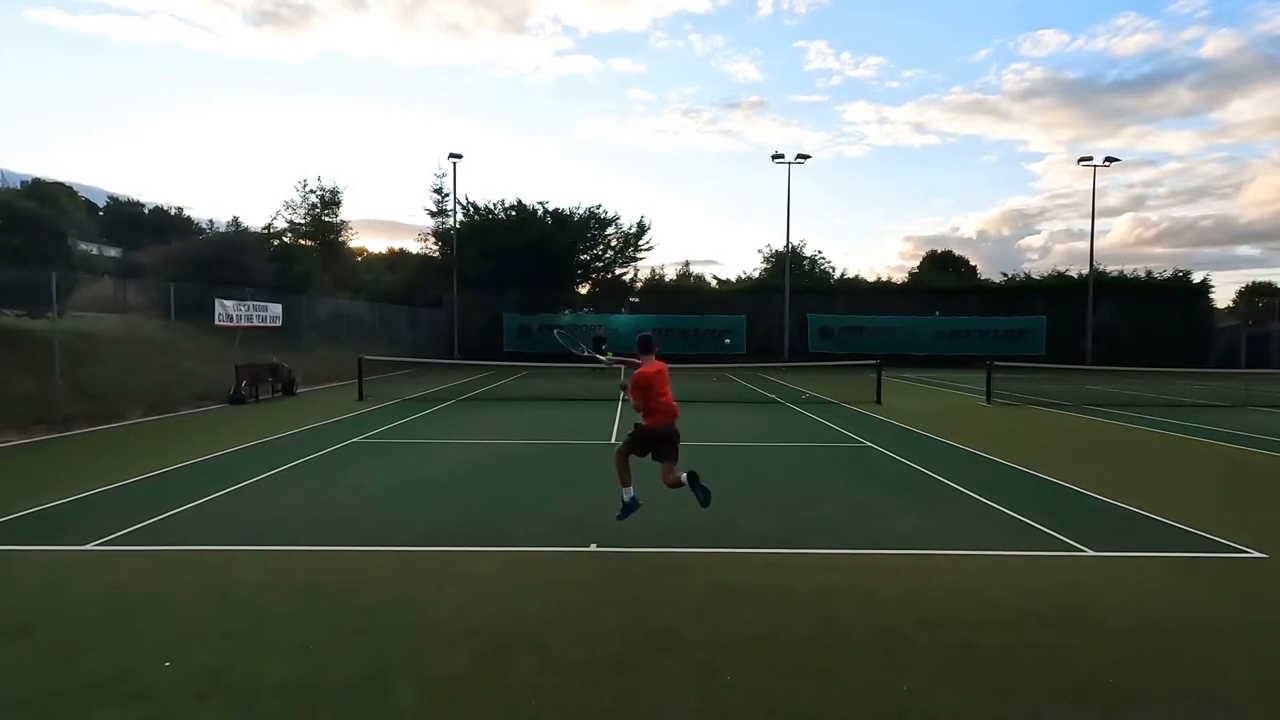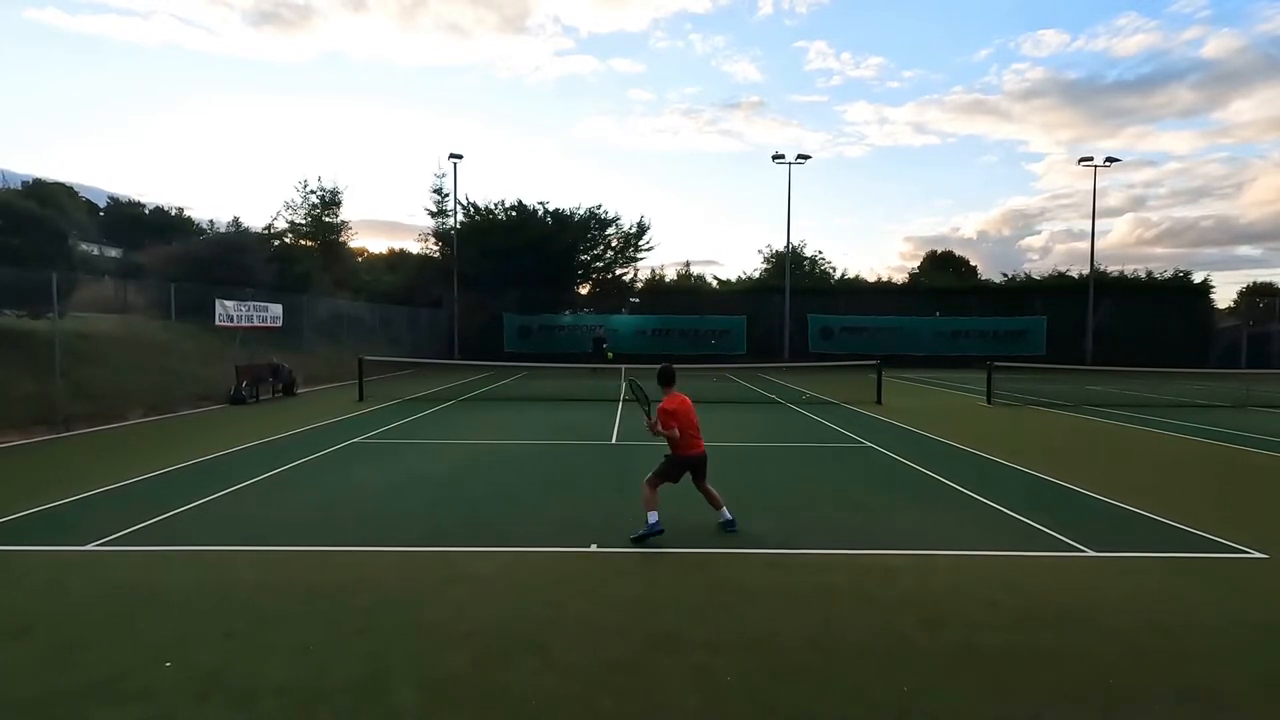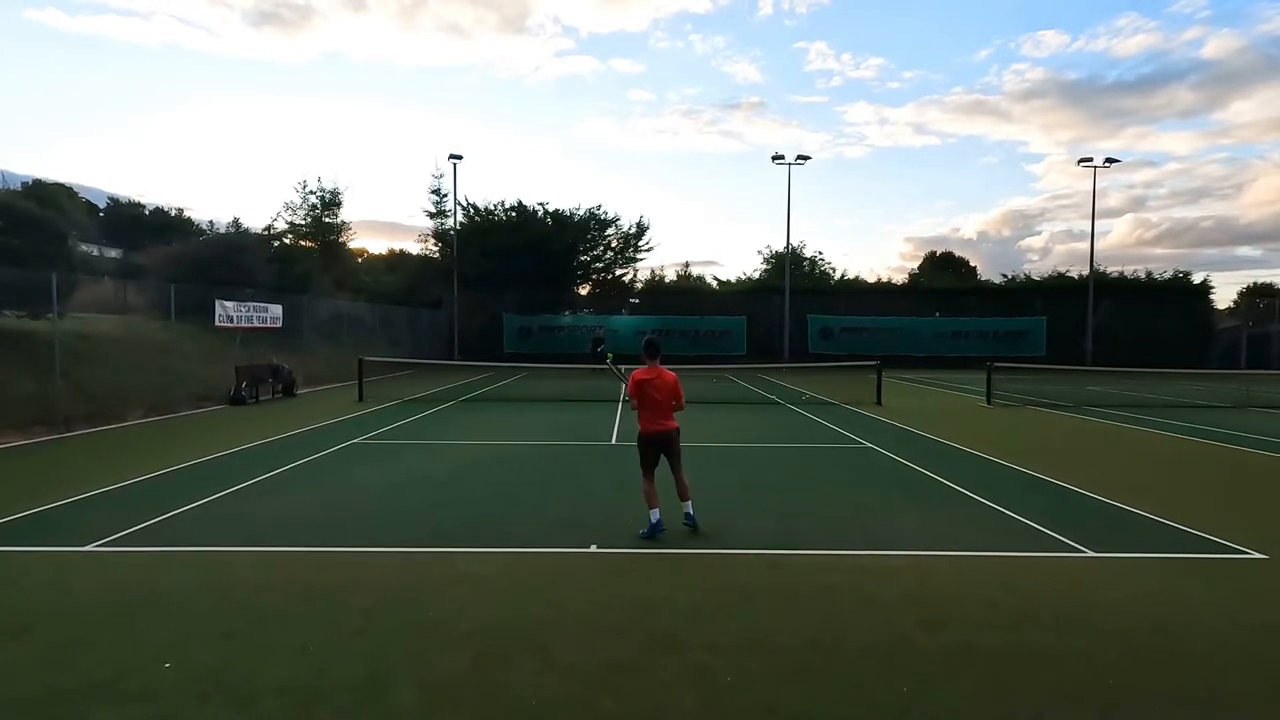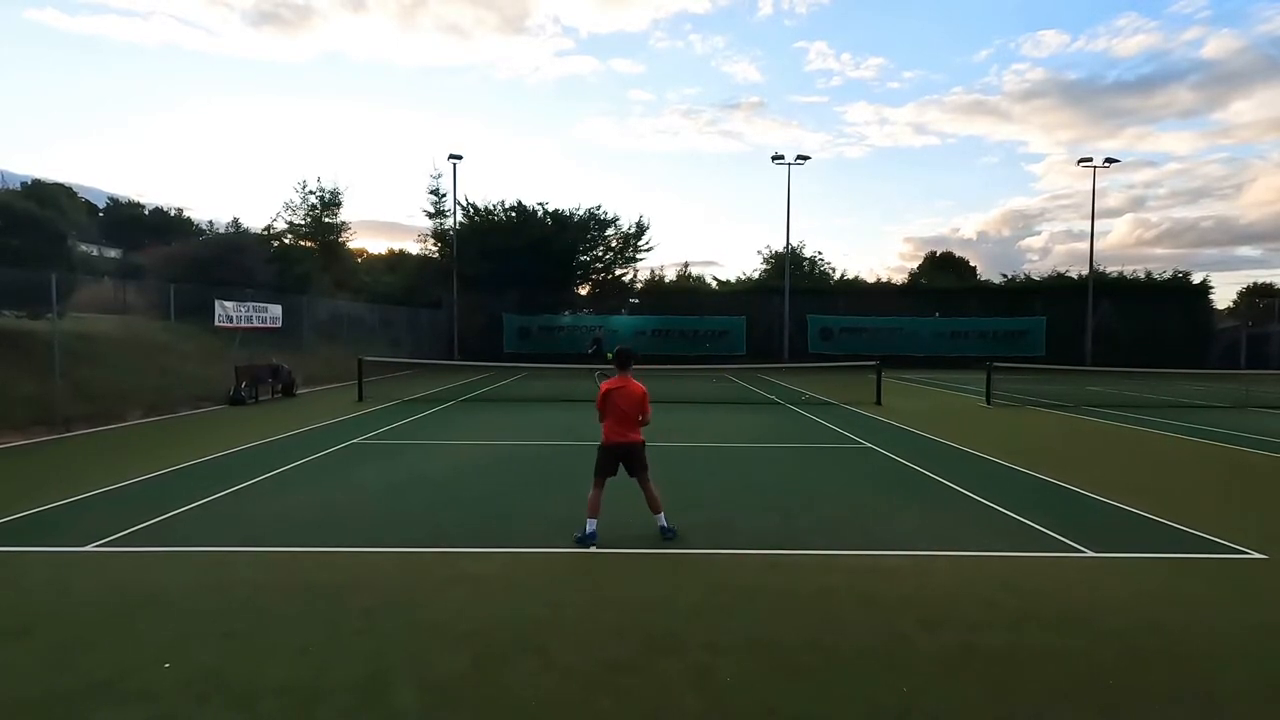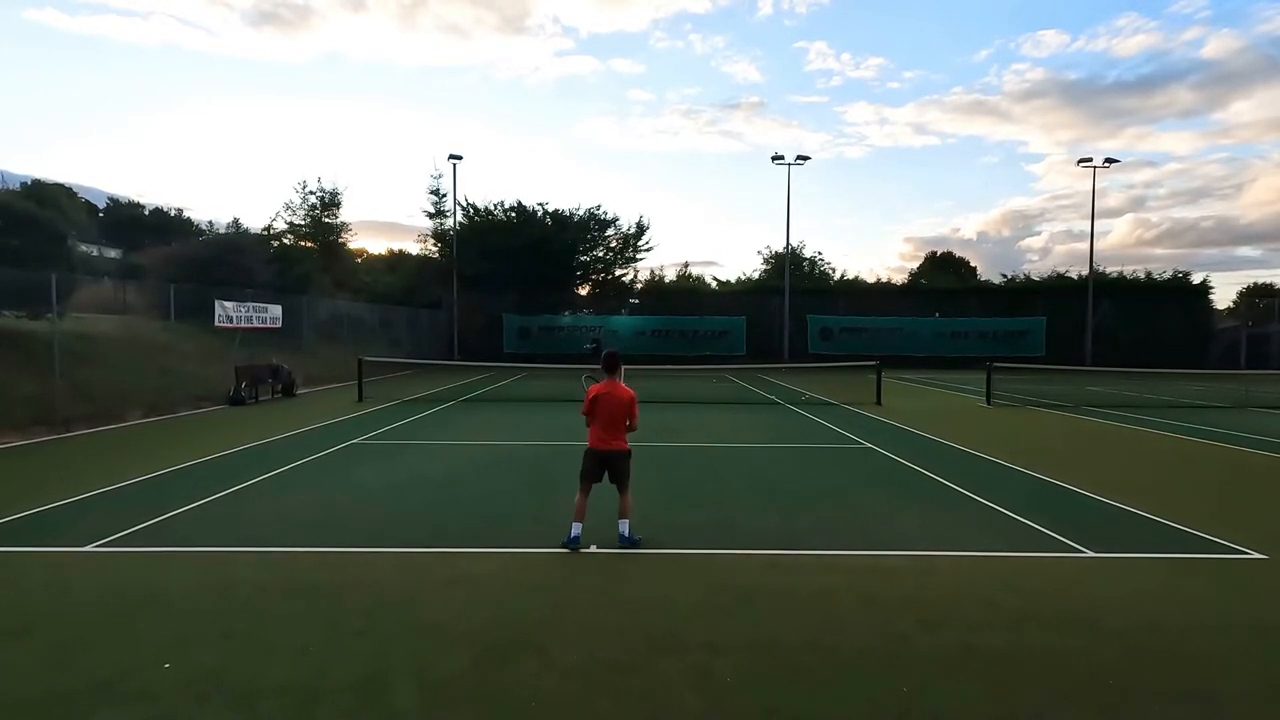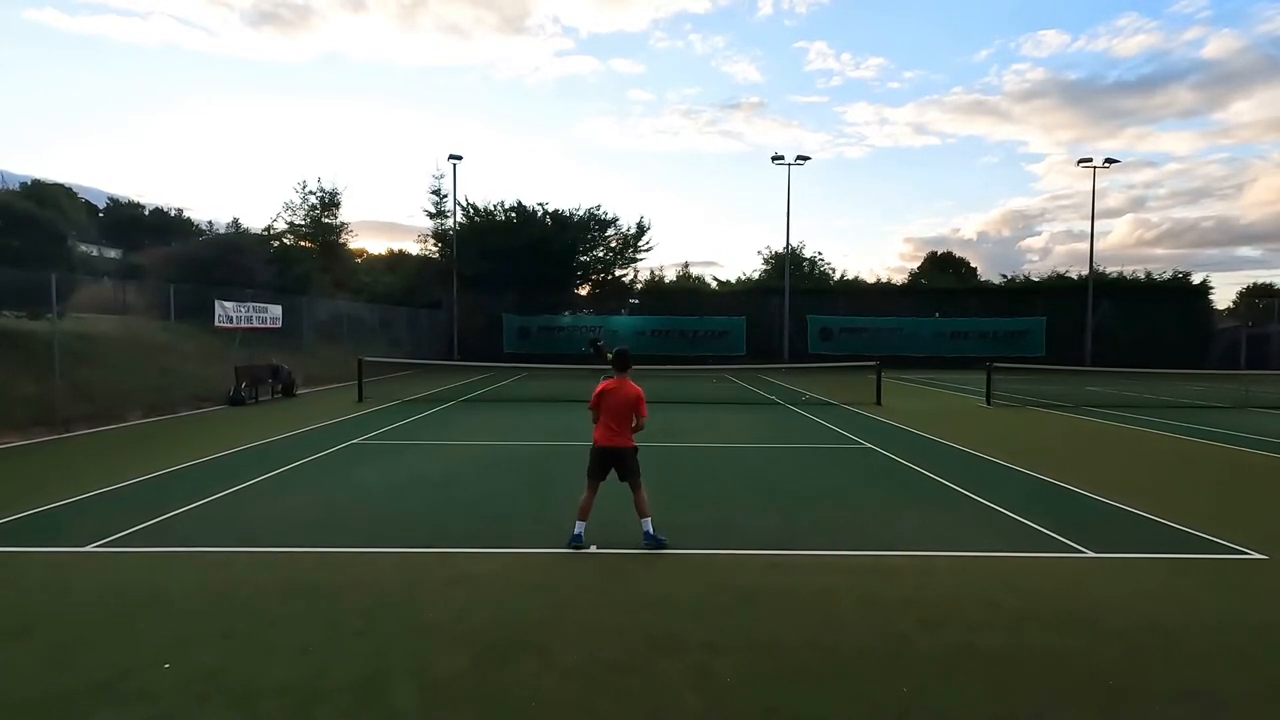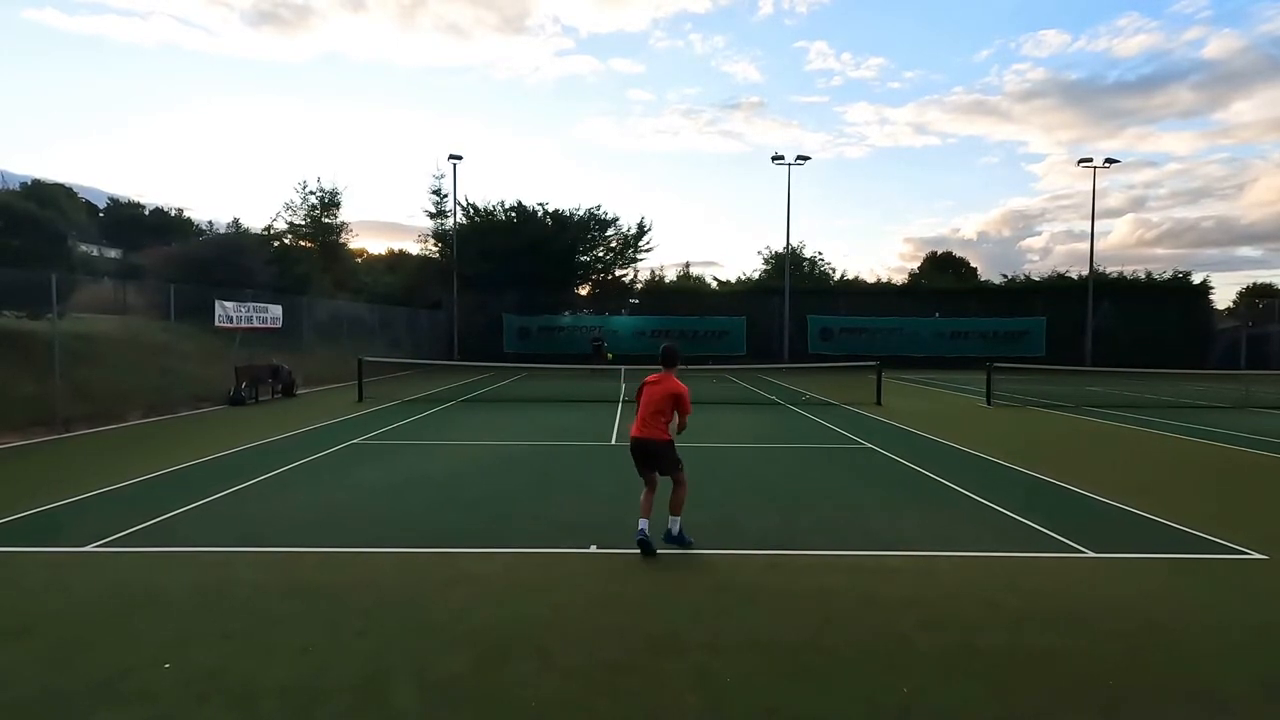
dt=0.4s
person 1, frame 1
left shoulder: (640, 374)
right shoulder: (661, 367)
left elbow: (638, 406)
left wrist: (628, 392)
right wrist: (619, 360)
left hip: (650, 427)
right hip: (669, 428)
left knee: (620, 454)
right knee: (670, 479)
left ankle: (629, 501)
right ankle: (688, 479)
person 1, frame 2
left shoulder: (664, 407)
right shoulder: (685, 400)
left elbow: (675, 436)
left wrist: (657, 430)
right wrist: (659, 424)
left hip: (683, 455)
right hip: (700, 452)
left knee: (649, 484)
right knee: (702, 486)
left ankle: (653, 524)
right ankle: (728, 519)
person 1, frame 3
left shoulder: (637, 376)
right shoulder: (672, 377)
left elbow: (634, 405)
right elbow: (681, 405)
left hip: (648, 433)
right hip: (670, 431)
left knee: (648, 478)
right knee: (678, 473)
left ankle: (655, 522)
right ankle: (689, 514)
person 1, frame 4
left shoulder: (606, 387)
right shoulder: (641, 389)
left elbow: (601, 417)
right elbow: (646, 420)
left hip: (611, 444)
right hip: (634, 443)
left knee: (597, 486)
right knee: (646, 485)
left ankle: (590, 532)
right ankle: (664, 526)
person 1, frame 5
left shoulder: (593, 392)
right shoulder: (629, 395)
left elbow: (588, 422)
right elbow: (633, 426)
left hip: (596, 449)
right hip: (620, 450)
left knee: (583, 492)
right knee: (624, 492)
left ankle: (575, 536)
right ankle: (624, 534)
person 1, frame 6
left shoulder: (602, 388)
right shoulder: (637, 392)
left elbow: (594, 418)
right elbow: (641, 425)
left hip: (601, 446)
right hip: (625, 447)
left knee: (590, 490)
right knee: (638, 489)
left ankle: (578, 535)
right ankle: (649, 534)
person 1, frame 7
left shoulder: (647, 382)
right shoulder: (679, 389)
right elbow: (683, 424)
right wrist: (675, 431)
left hip: (637, 439)
right hip: (660, 441)
left knee: (650, 486)
right knee: (680, 482)
left ankle: (642, 532)
right ankle: (674, 532)
